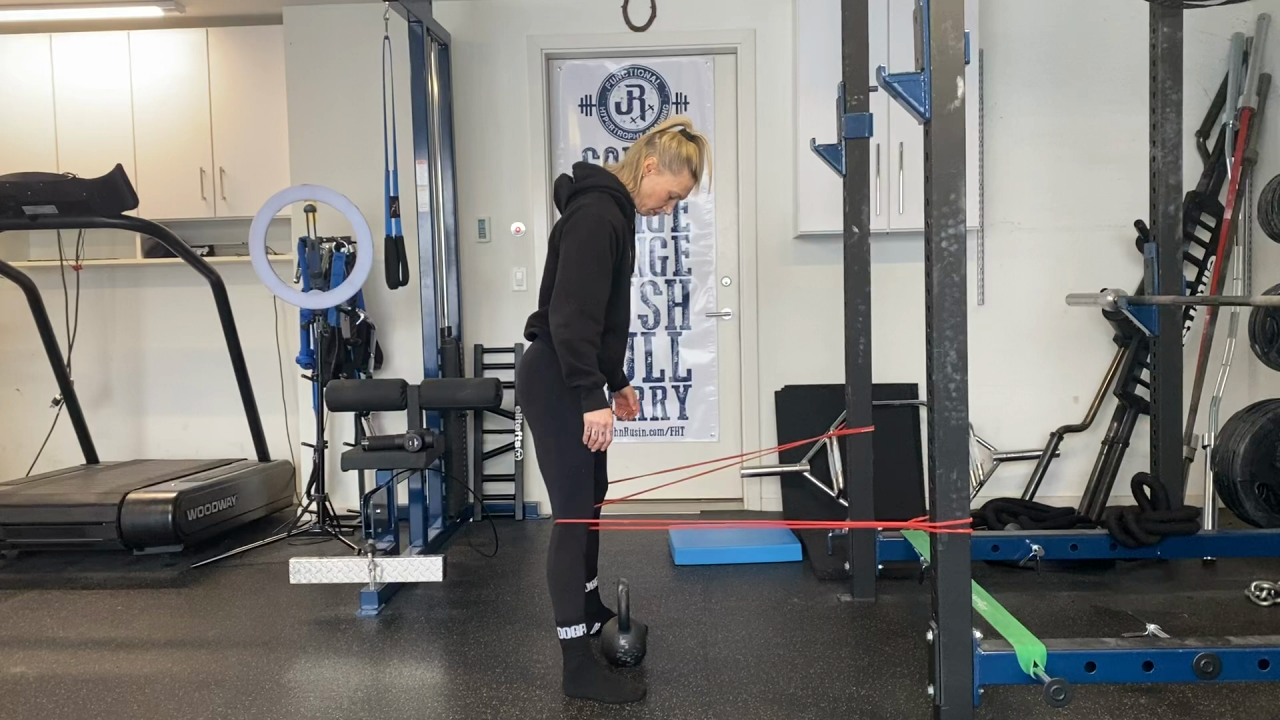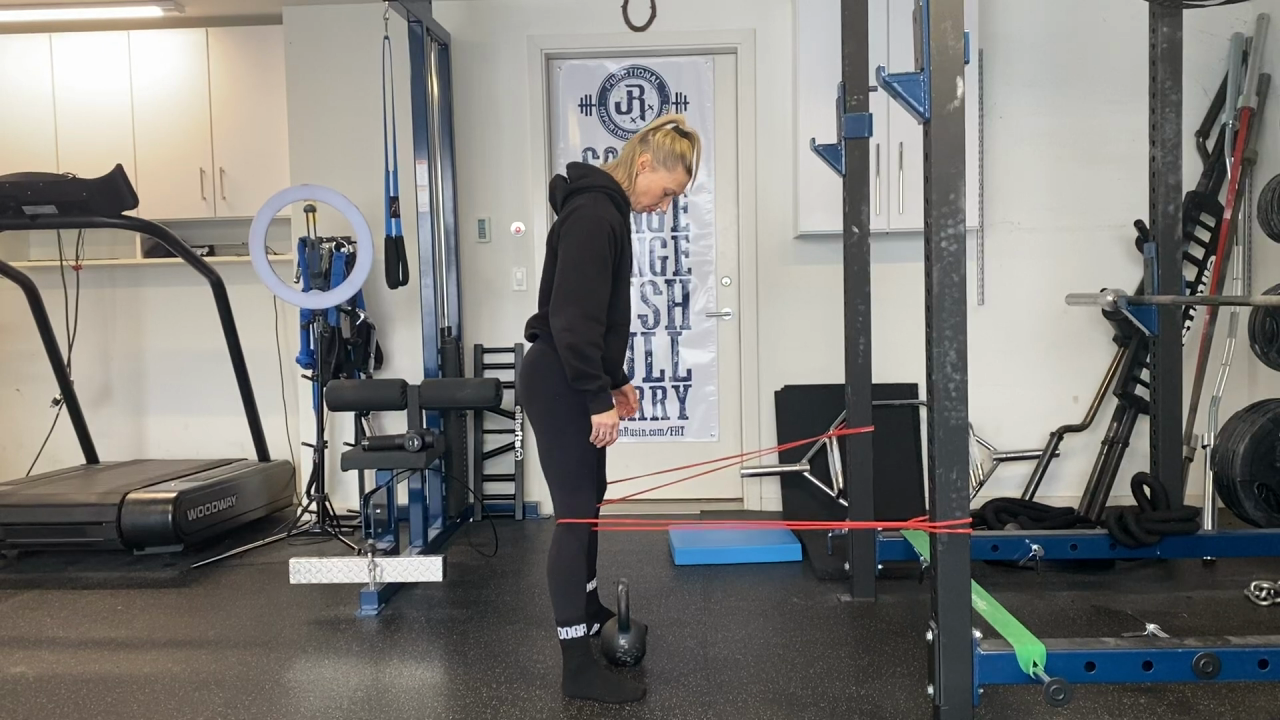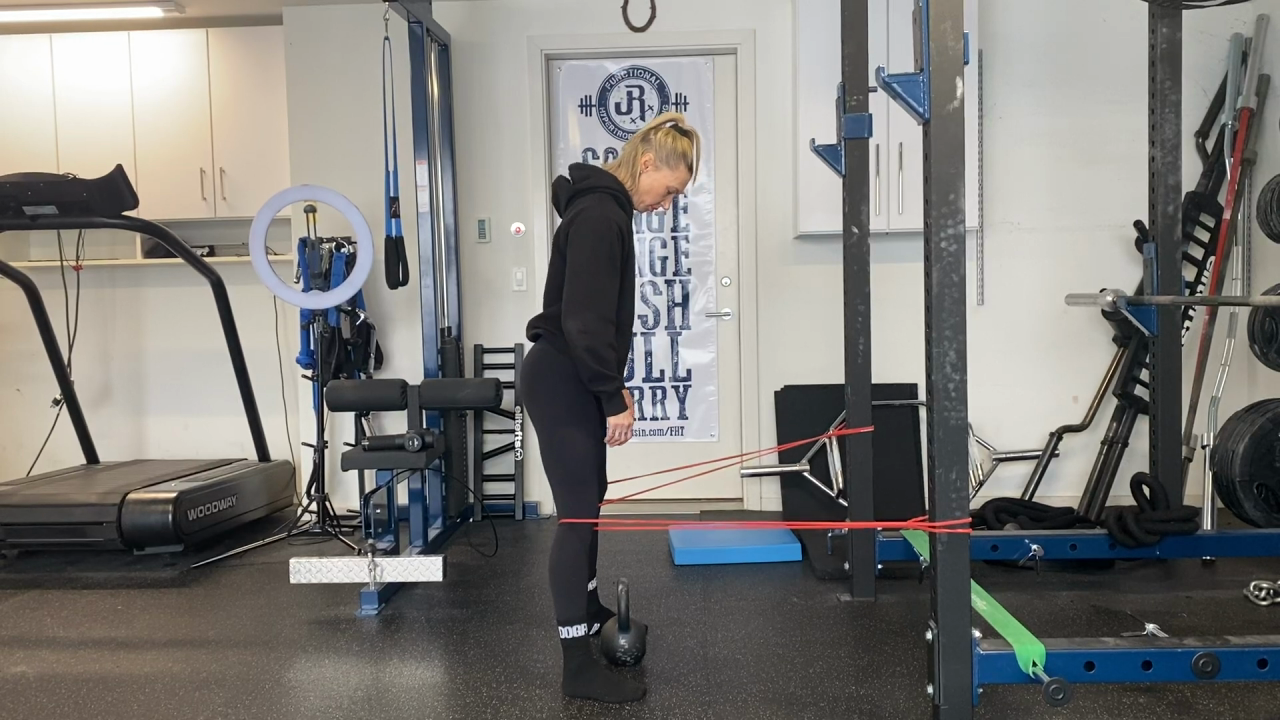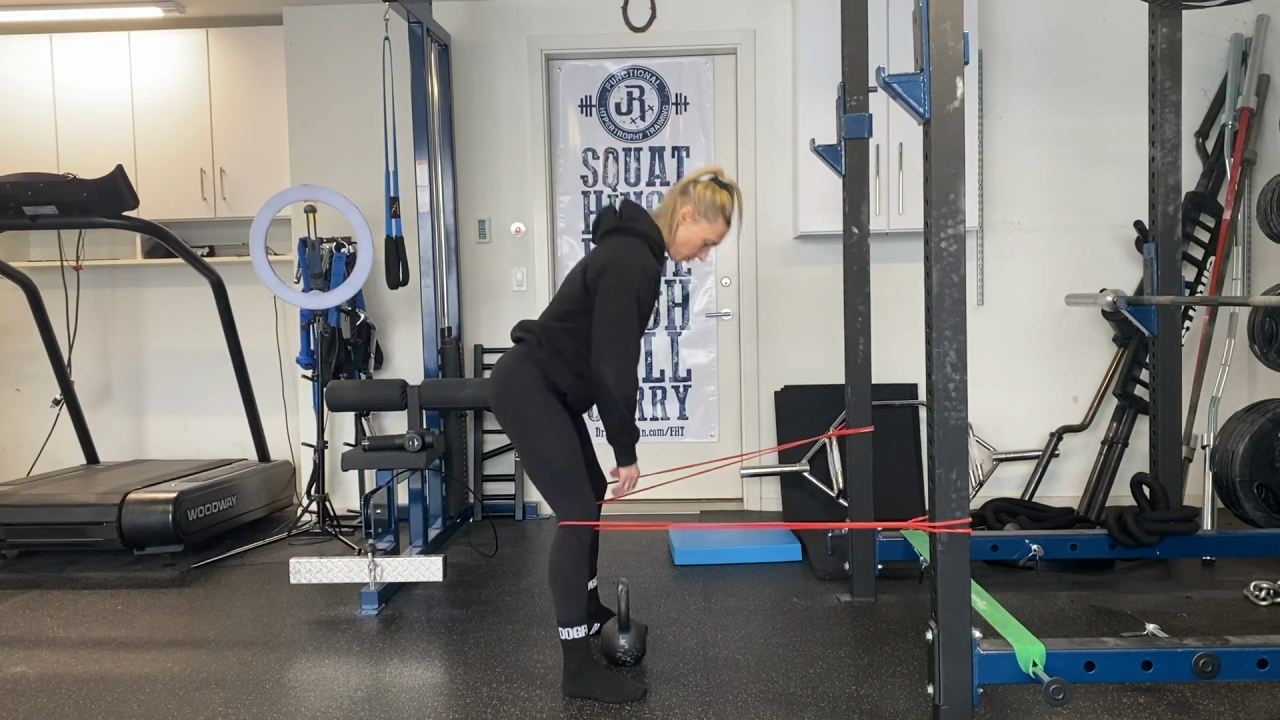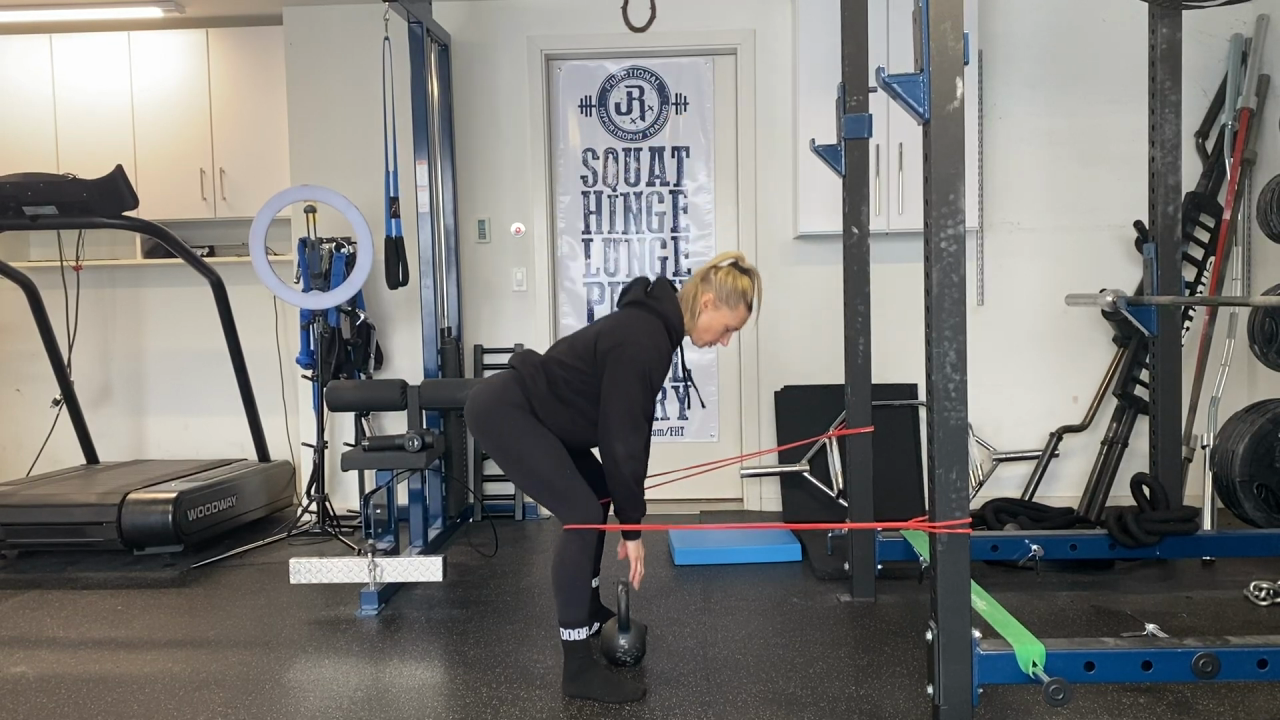
dt=0.4s
person 1, frame 1
left shoulder: (609, 211)
right shoulder: (595, 215)
right elbow: (570, 316)
left wrist: (616, 380)
right wrist: (592, 398)
left hip: (573, 381)
right hip: (557, 384)
left knee: (590, 499)
right knee: (574, 511)
left ankle: (591, 614)
right ankle: (578, 665)
person 1, frame 2
left shoulder: (605, 210)
right shoulder: (592, 215)
right elbow: (572, 318)
left wrist: (615, 380)
right wrist: (599, 398)
left hip: (571, 381)
right hip: (560, 384)
left knee: (589, 500)
right knee: (575, 512)
left ankle: (590, 615)
right ankle: (579, 666)
person 1, frame 3
left shoulder: (604, 208)
right shoulder: (598, 215)
right elbow: (585, 320)
left wrist: (613, 385)
right wrist: (611, 398)
left hip: (571, 378)
right hip: (561, 381)
left knee: (589, 501)
right knee: (578, 512)
left ankle: (591, 614)
right ankle: (579, 666)
person 1, frame 4
left shoulder: (634, 250)
right shoulder: (631, 261)
left elbow: (612, 356)
right elbow: (614, 365)
left wrist: (622, 439)
right wrist: (626, 451)
left hip: (548, 386)
right hip: (528, 388)
left knee: (589, 494)
right knee: (576, 511)
left ankle: (591, 613)
right ankle: (578, 666)
person 1, frame 5
left shoulder: (653, 326)
right shoulder: (641, 340)
left elbow: (631, 430)
right elbow: (621, 439)
left wrist: (629, 514)
right wrist: (632, 529)
left hip: (528, 410)
right hip: (503, 411)
left knee: (596, 497)
right knee: (581, 513)
left ankle: (592, 613)
right ankle: (578, 666)
